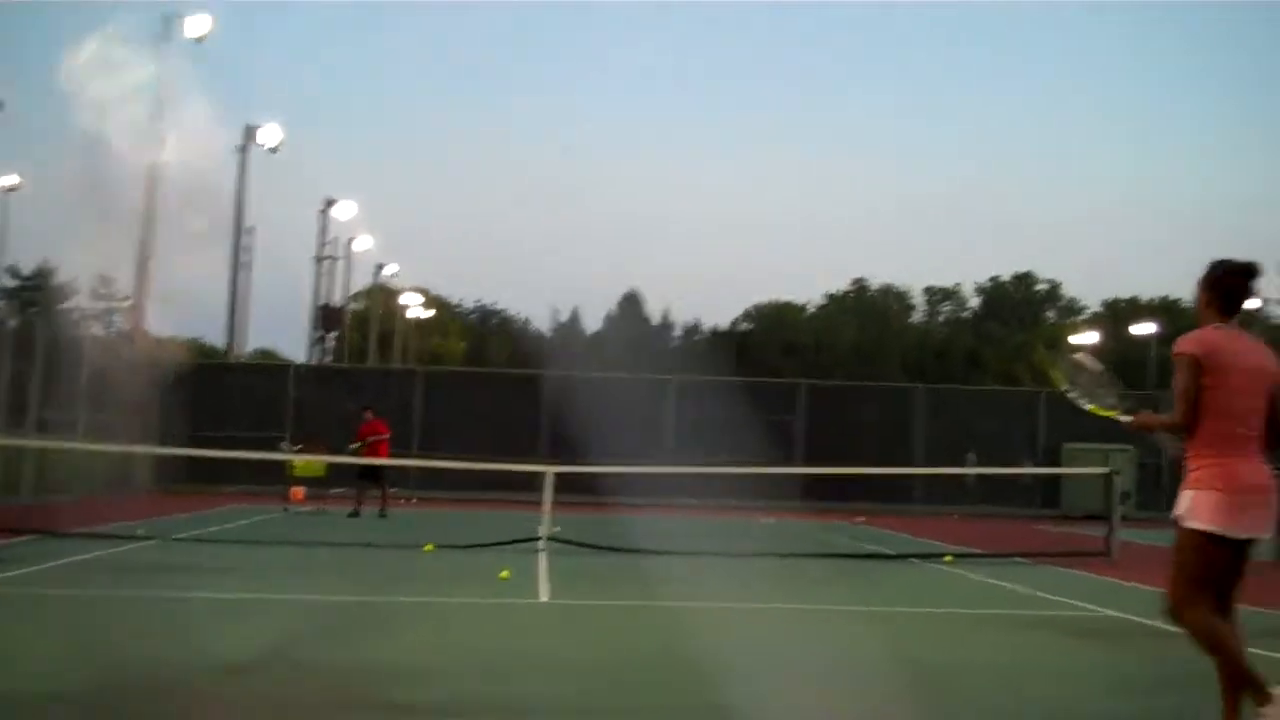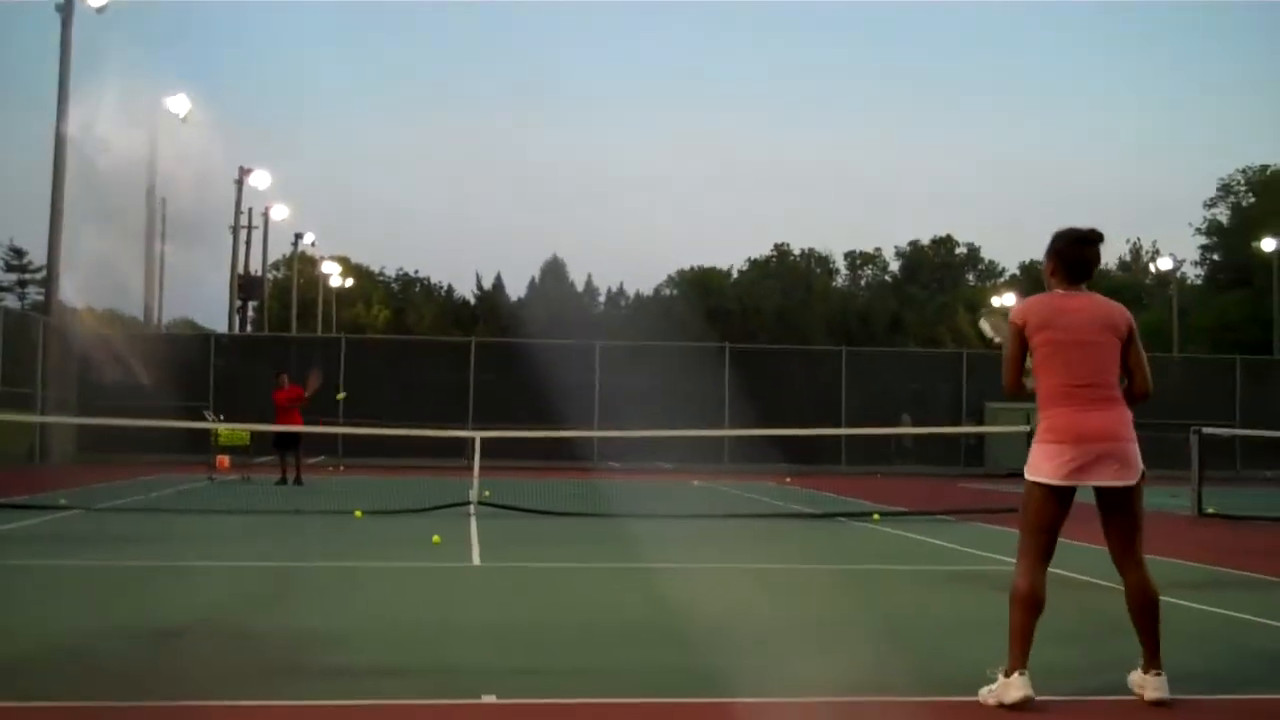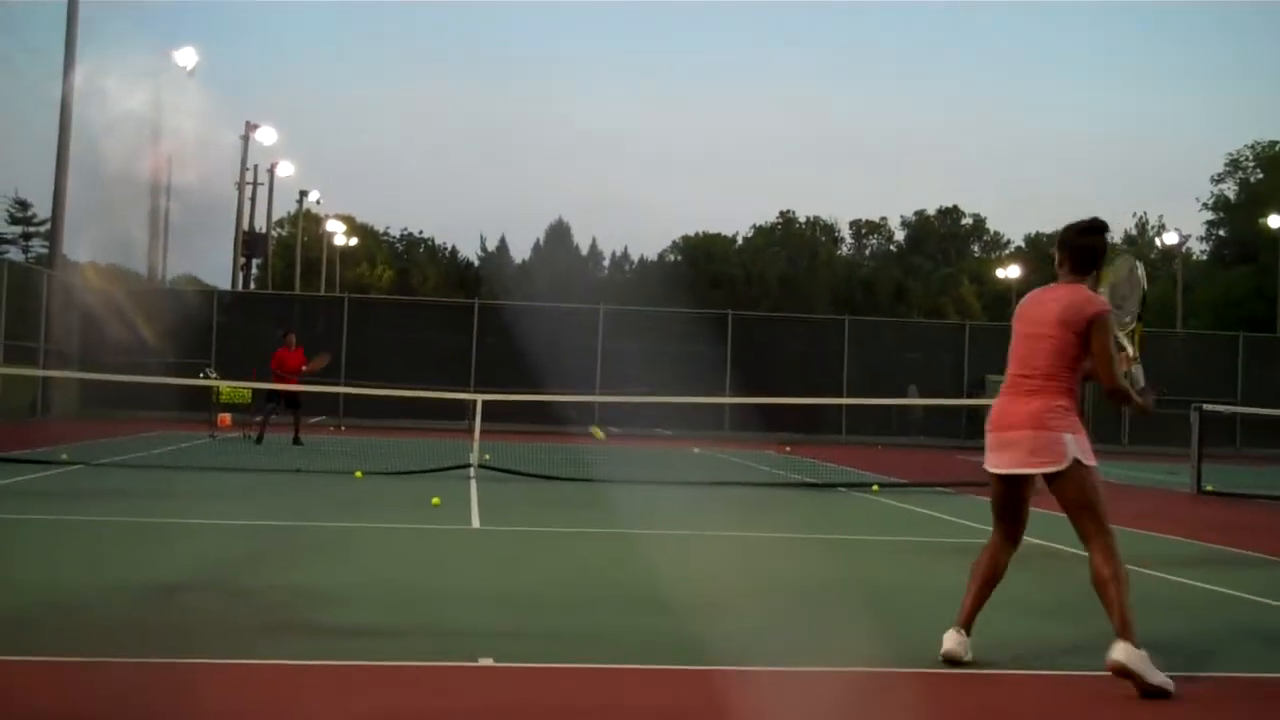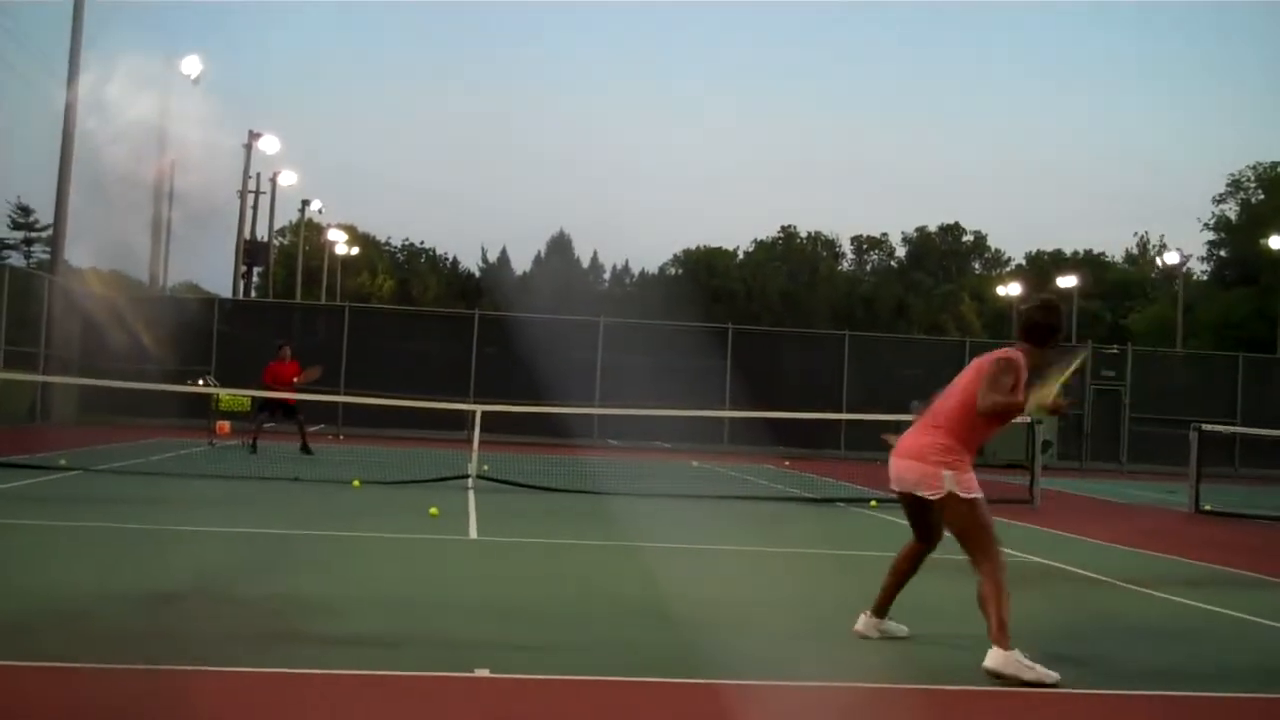
dt=0.5s
person 1, frame 1
left shoulder: (1193, 344)
left elbow: (1183, 420)
left wrist: (1149, 421)
left hip: (1213, 488)
left knee: (1184, 607)
right knee: (1215, 608)
person 1, frame 2
left shoulder: (1026, 311)
right shoulder: (1119, 314)
left elbow: (1011, 384)
right elbow: (1142, 388)
left hip: (1059, 441)
right hip: (1115, 439)
left knee: (1031, 560)
right knee: (1130, 561)
left ankle: (1015, 675)
right ankle: (1152, 673)
person 1, frame 3
left shoulder: (1028, 300)
right shoulder: (1093, 307)
right elbow: (1110, 383)
right wrist: (1138, 402)
left hip: (1003, 425)
right hip: (1050, 430)
left knee: (1005, 537)
right knee: (1101, 543)
left ankle: (959, 633)
right ankle: (1127, 647)
person 1, frame 4
left shoulder: (994, 358)
right shoulder: (1010, 363)
right elbow: (985, 405)
left wrist: (910, 432)
left hip: (907, 454)
right hip: (939, 463)
left knee: (926, 539)
right knee: (988, 561)
left ankle: (874, 618)
right ankle: (1002, 652)
